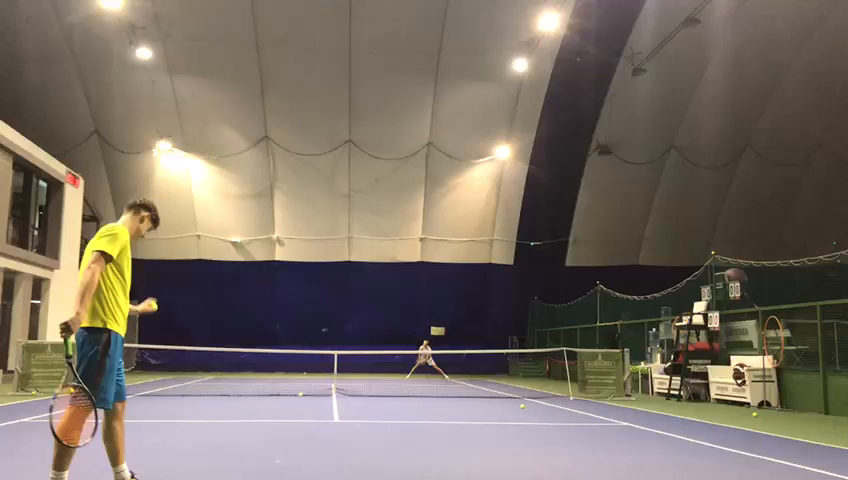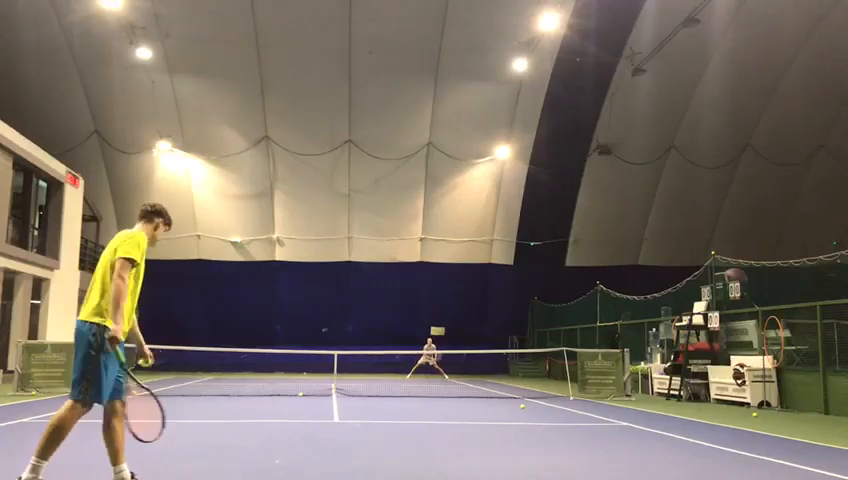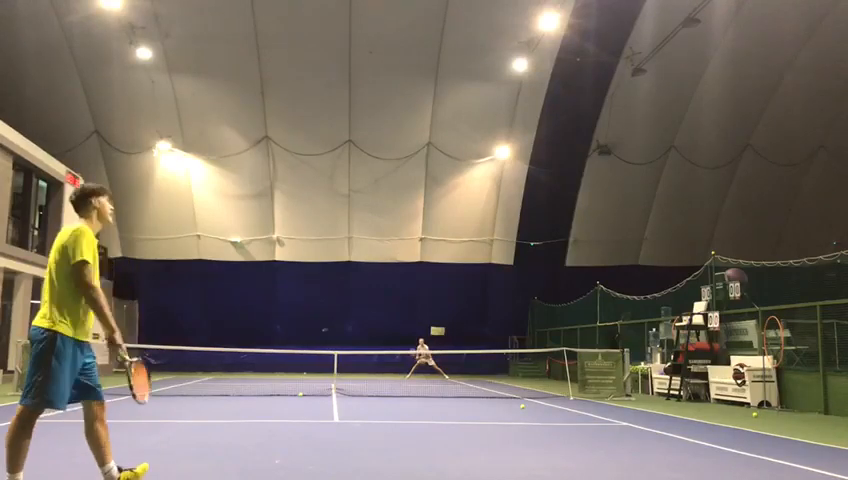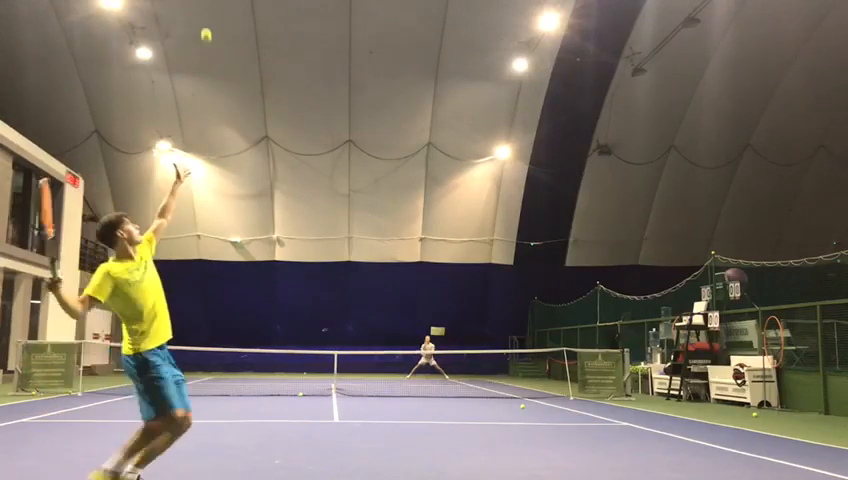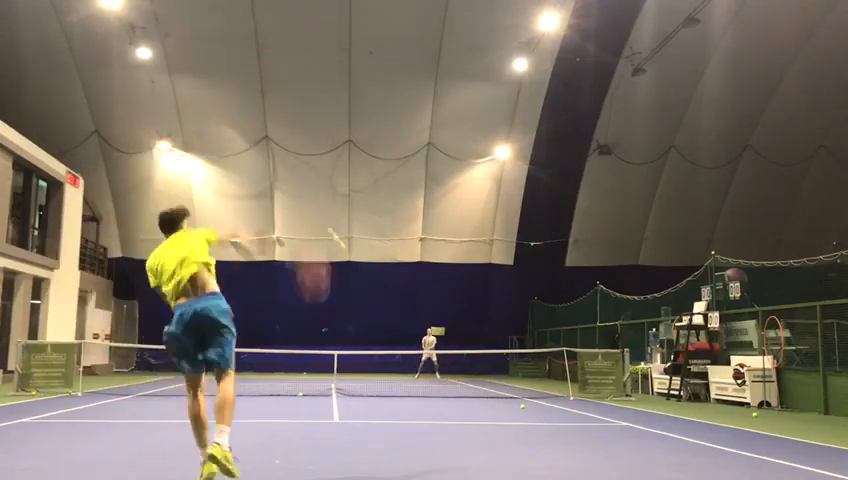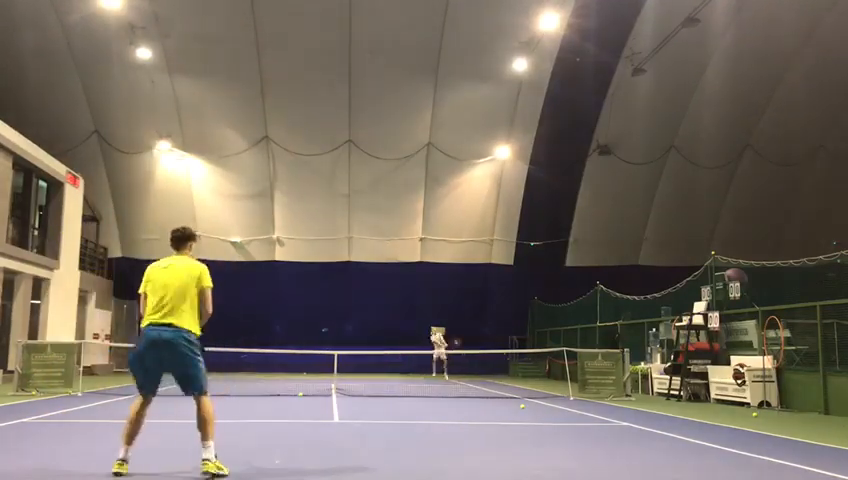
dt=0.7s
person 1, frame 1
left shoulder: (118, 240)
right shoulder: (115, 232)
right elbow: (91, 270)
left wrist: (137, 309)
right wrist: (77, 313)
left hip: (109, 332)
right hip: (101, 331)
left knee: (116, 406)
person 1, frame 2
left shoulder: (130, 241)
right shoulder: (135, 238)
right elbow: (119, 278)
left wrist: (140, 343)
right wrist: (116, 325)
left hip: (107, 331)
right hip: (100, 329)
left knee: (116, 406)
right knee: (80, 403)
person 1, frame 3
left shoulder: (89, 242)
right shoulder: (78, 233)
left elbow: (95, 297)
right elbow: (89, 286)
left wrist: (114, 337)
right wrist: (111, 331)
left hip: (78, 338)
right hip: (56, 333)
left knee: (95, 406)
right knee: (31, 409)
person 1, frame 4
left shoulder: (143, 252)
right shoulder: (109, 272)
left elbow: (163, 218)
right elbow: (78, 311)
left wrist: (177, 184)
right wrist: (58, 292)
left hip: (160, 353)
right hip: (143, 356)
left knee: (181, 421)
right knee: (176, 416)
person 1, frame 5
left shoulder: (153, 260)
right shoulder: (196, 237)
left elbow: (162, 295)
left hip: (182, 313)
right hip: (210, 306)
left knee: (194, 387)
right knee: (224, 376)
right ankle: (220, 445)
person 1, frame 6
left shoulder: (153, 269)
right shoulder: (199, 268)
left elbow: (143, 309)
right elbow: (208, 311)
left hip: (151, 334)
right hip: (182, 335)
left knee: (144, 398)
right knee: (202, 396)
left ankle: (122, 459)
right ankle: (209, 458)
